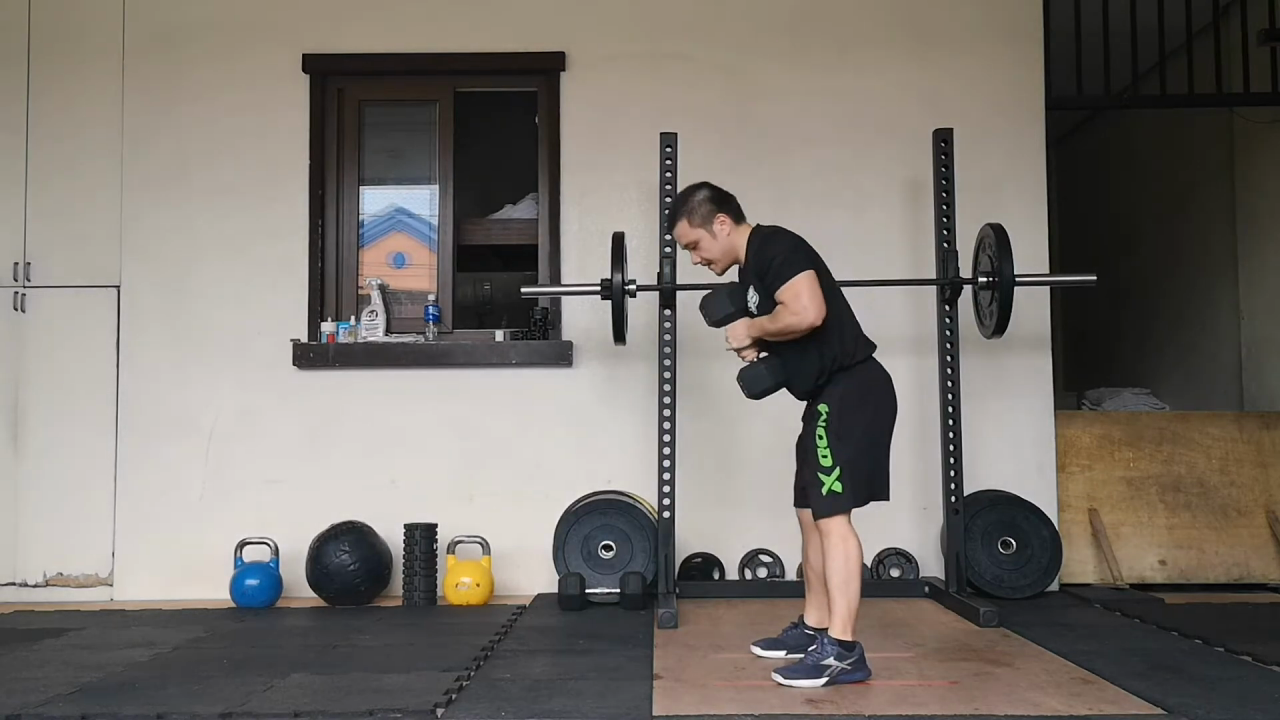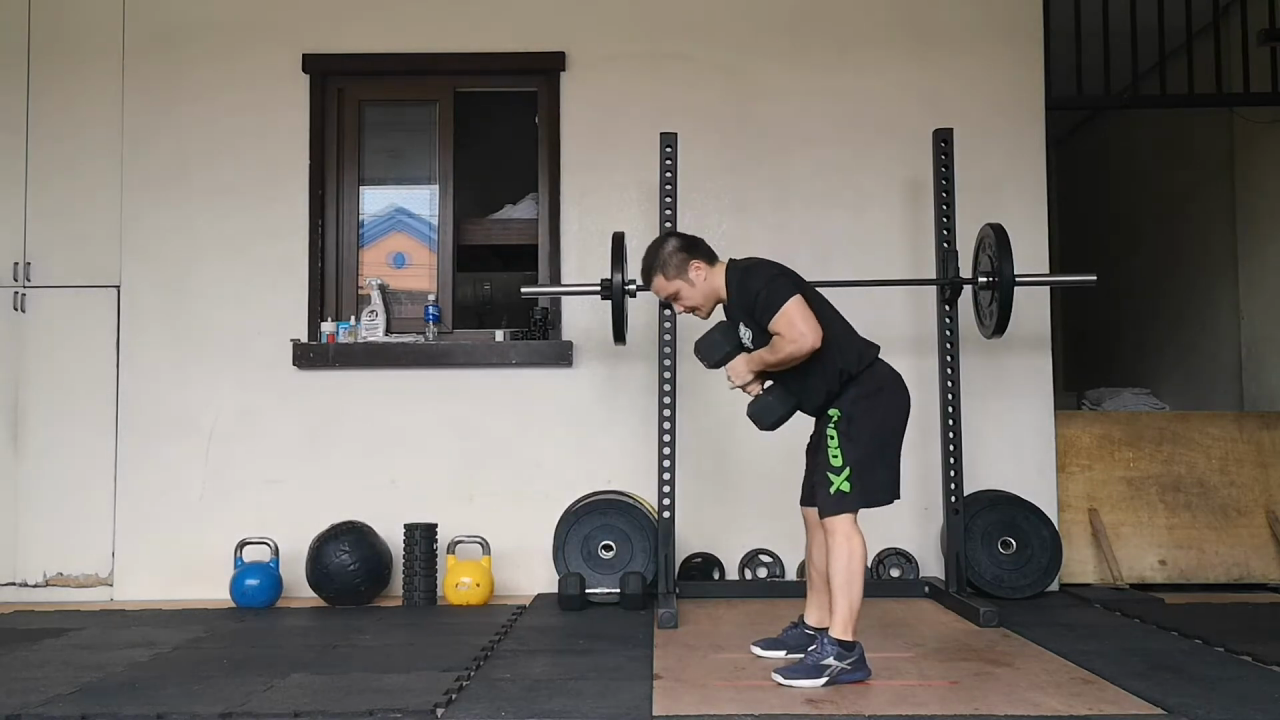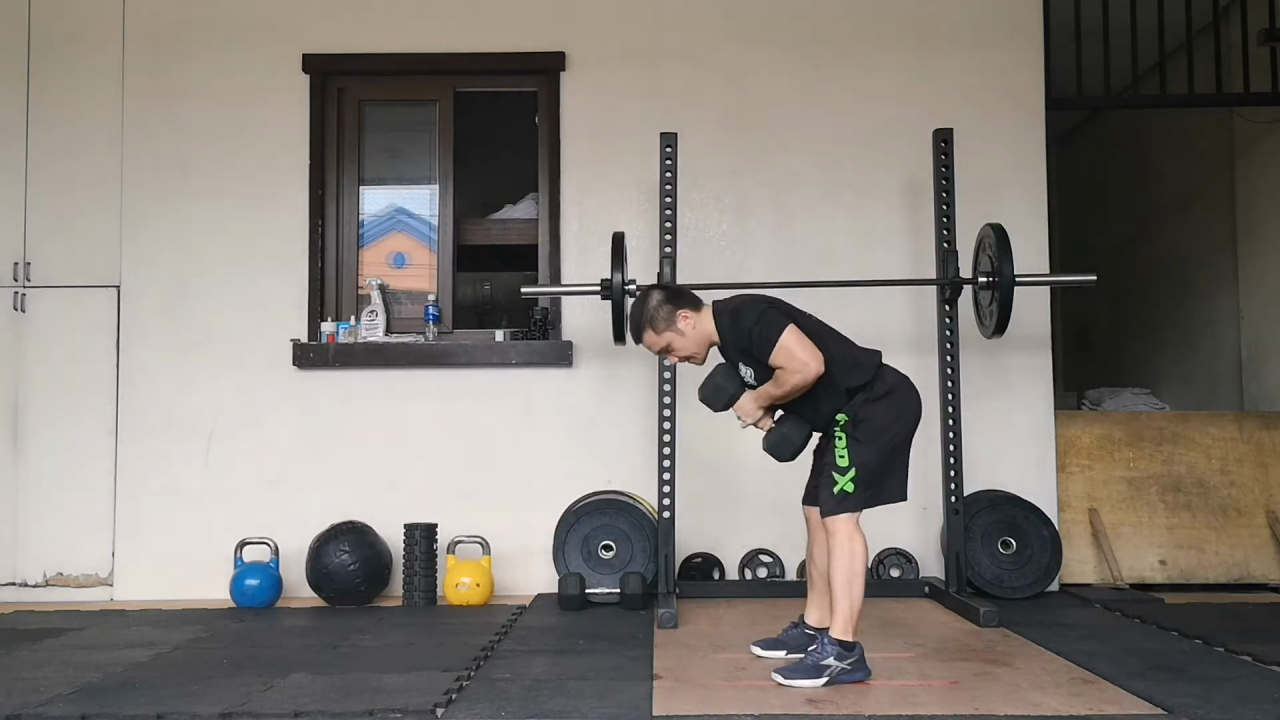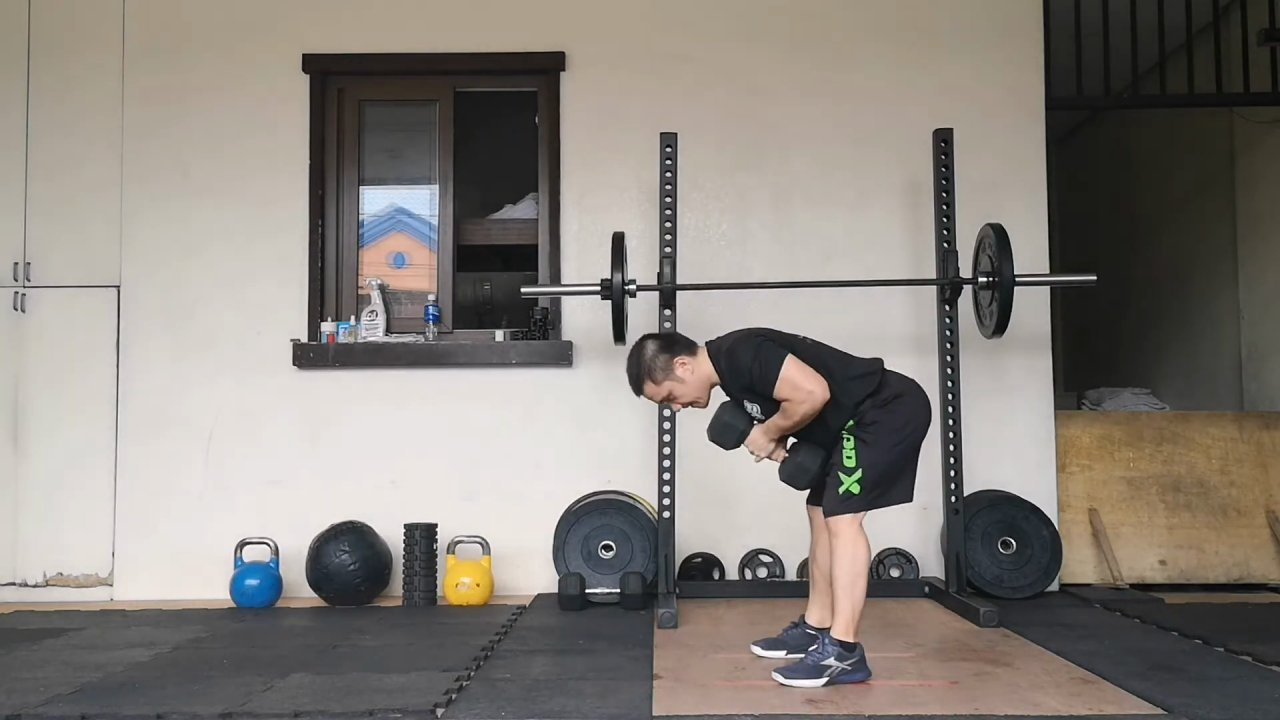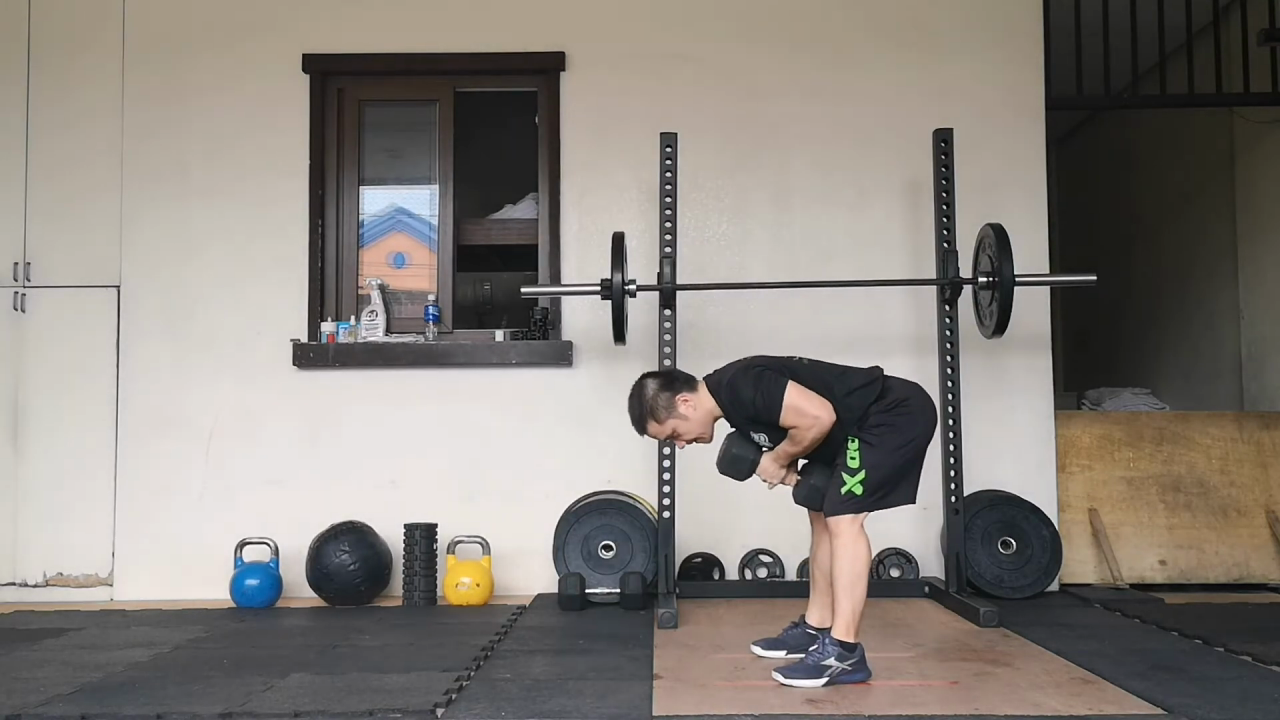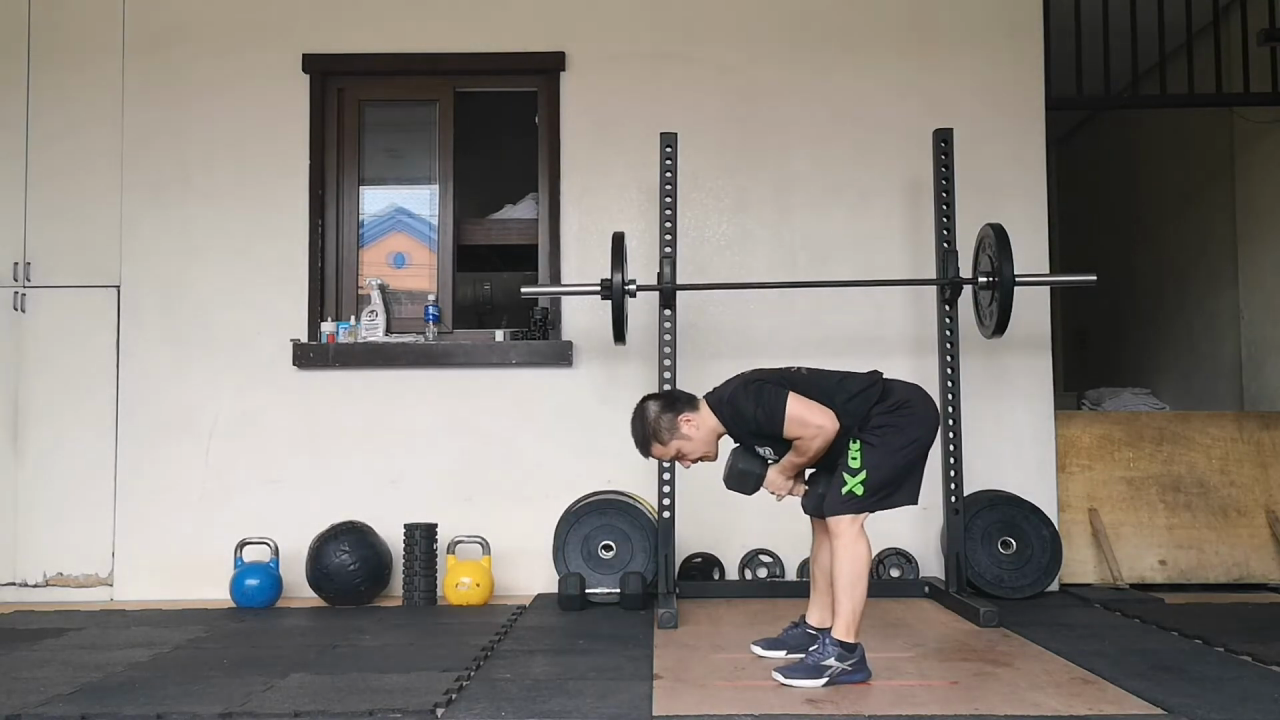
dt=0.3s
person 1, frame 1
left shoulder: (773, 246)
right shoulder: (751, 268)
left elbow: (808, 313)
left wrist: (751, 329)
right wrist: (752, 343)
left hip: (852, 393)
right hip: (830, 398)
left knee: (832, 516)
right knee: (812, 514)
left ankle: (843, 650)
right ankle: (814, 629)
person 1, frame 2
left shoulder: (755, 279)
right shoulder: (737, 299)
left elbow: (805, 338)
left wrist: (751, 363)
right wrist: (754, 374)
left hip: (865, 398)
right hip: (841, 405)
left knee: (837, 515)
right knee: (817, 514)
left ankle: (843, 650)
right ankle: (814, 627)
person 1, frame 3
left shoulder: (743, 317)
right shoulder: (730, 332)
left elbow: (808, 365)
left wrist: (757, 400)
right wrist: (763, 409)
left hip: (879, 404)
right hip: (855, 411)
left knee: (839, 515)
right knee: (818, 512)
left ankle: (843, 652)
right ankle: (814, 629)
person 1, frame 4
left shoulder: (740, 355)
right shoulder: (730, 365)
left elbow: (813, 392)
left wrist: (768, 434)
right wrist: (773, 437)
left hip: (889, 409)
right hip: (867, 416)
left knee: (843, 516)
right knee: (822, 512)
left ankle: (843, 651)
right ankle: (815, 628)
person 1, frame 5
left shoulder: (740, 387)
right shoulder: (731, 398)
left elbow: (818, 416)
right elbow: (795, 424)
left wrist: (777, 460)
right wrist: (786, 465)
left hip: (897, 414)
right hip: (879, 418)
left knee: (844, 517)
right knee: (824, 514)
left ankle: (843, 652)
right ankle: (816, 629)
person 1, frame 6
left shoulder: (744, 401)
right shoulder: (733, 410)
left elbow: (822, 425)
right elbow: (798, 433)
left wrist: (784, 472)
right wrist: (793, 477)
left hip: (899, 415)
right hip: (881, 421)
left knee: (843, 518)
right knee: (825, 516)
left ankle: (843, 652)
right ankle: (816, 628)
